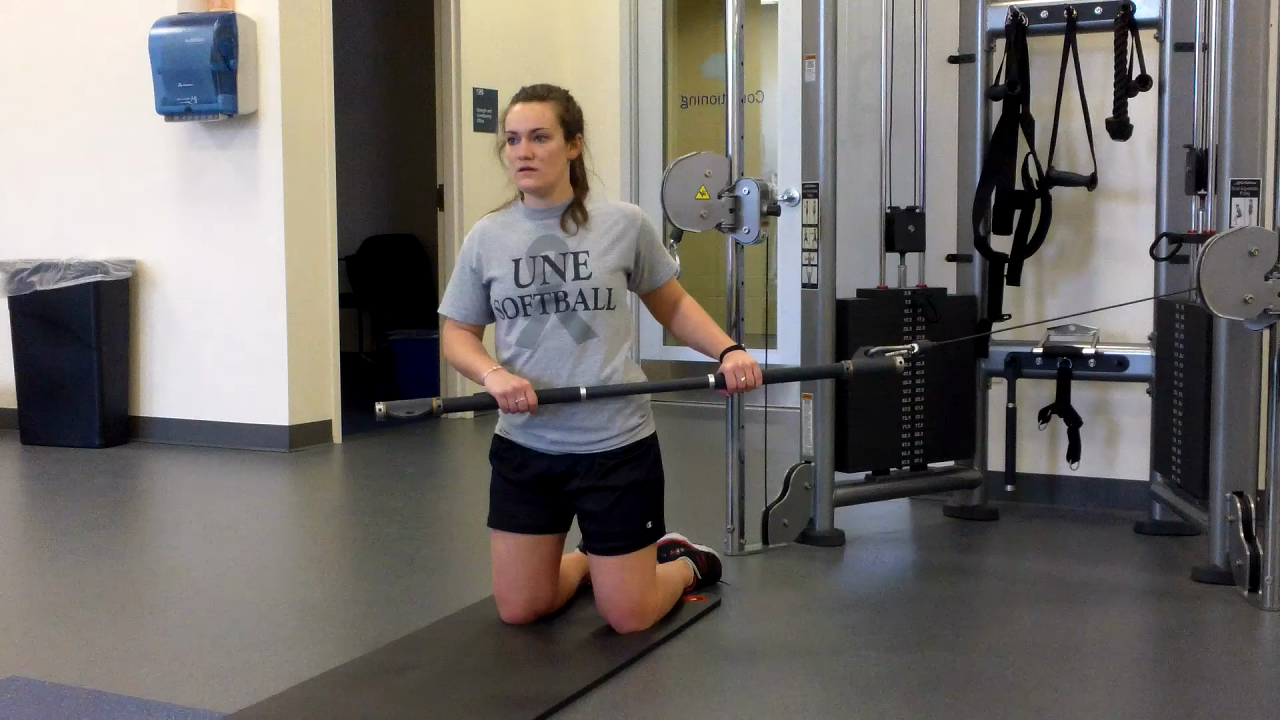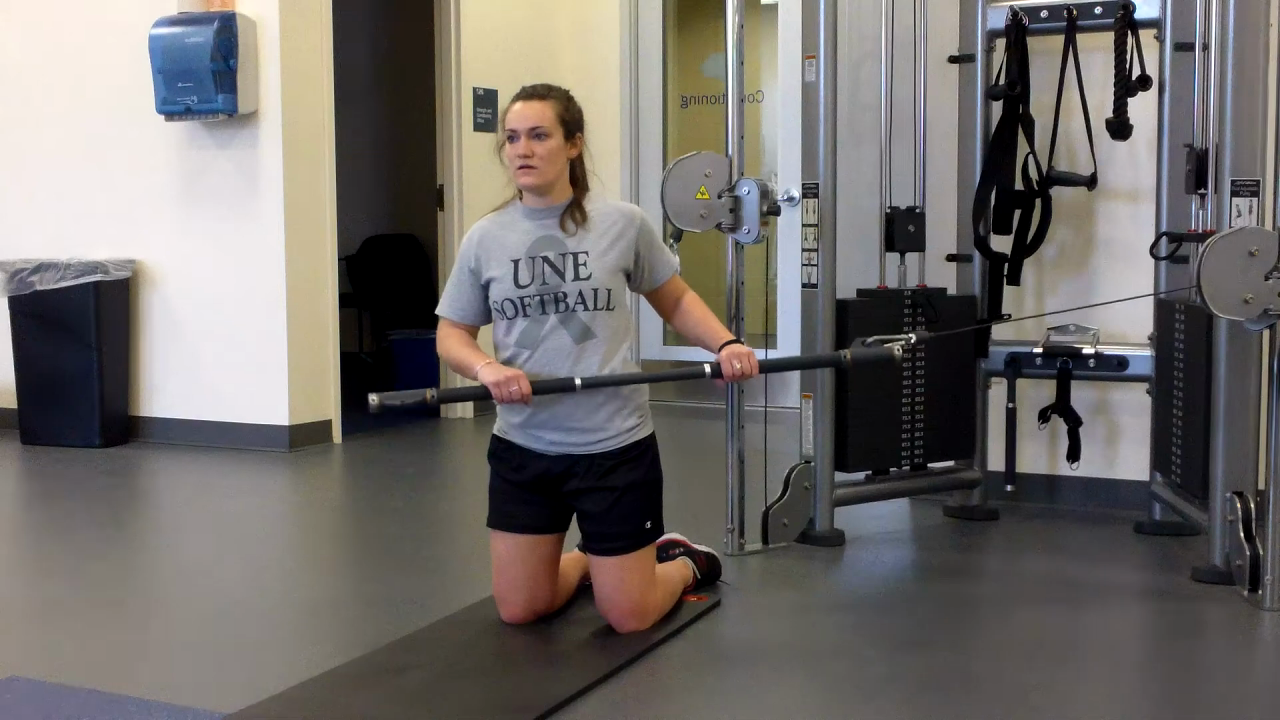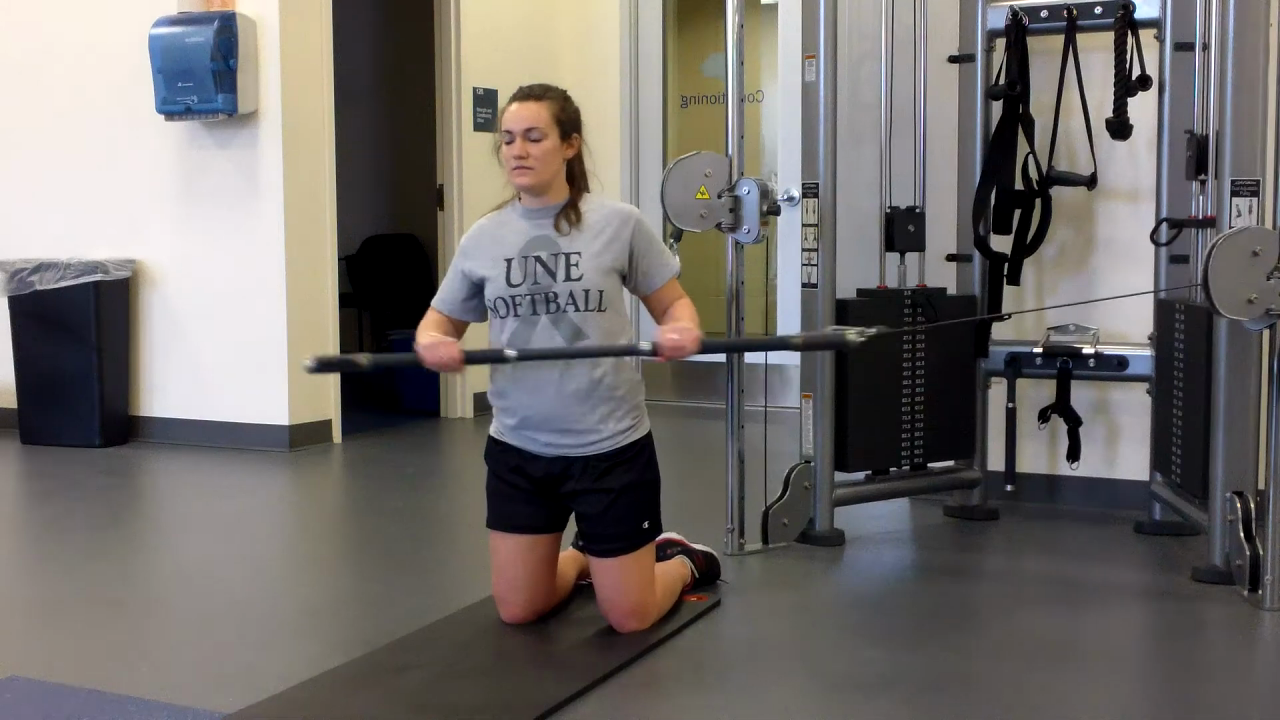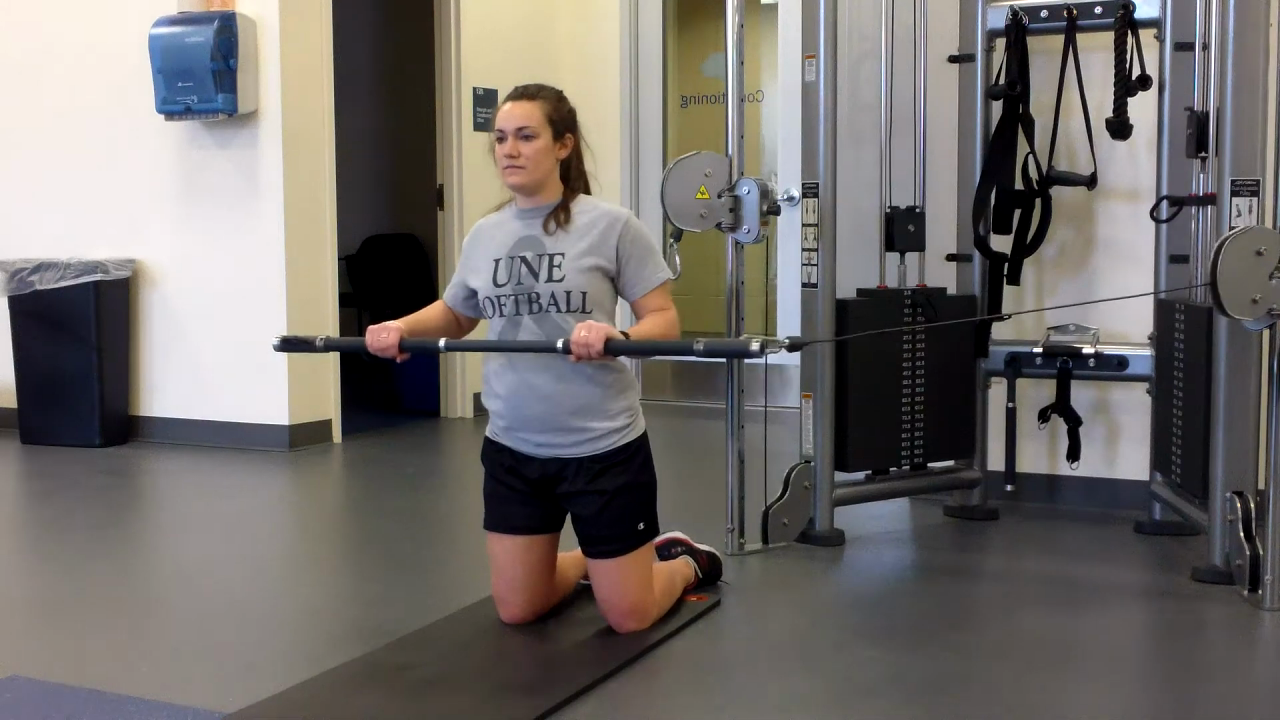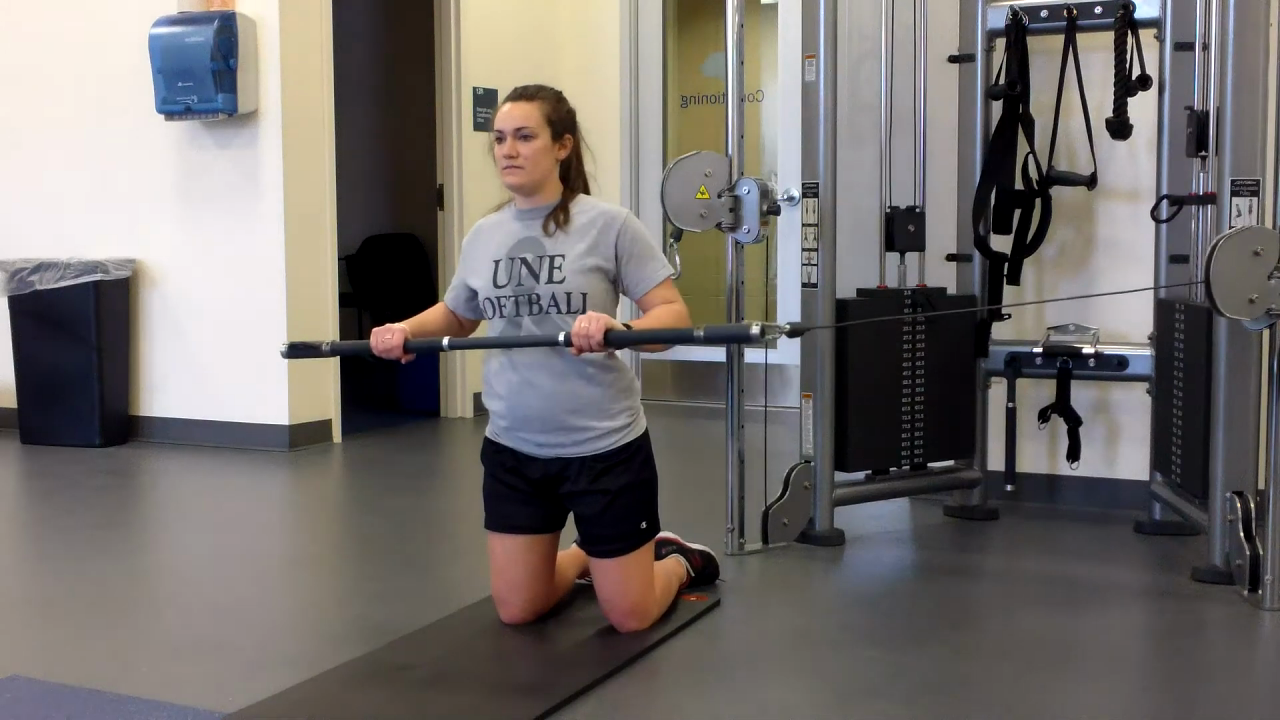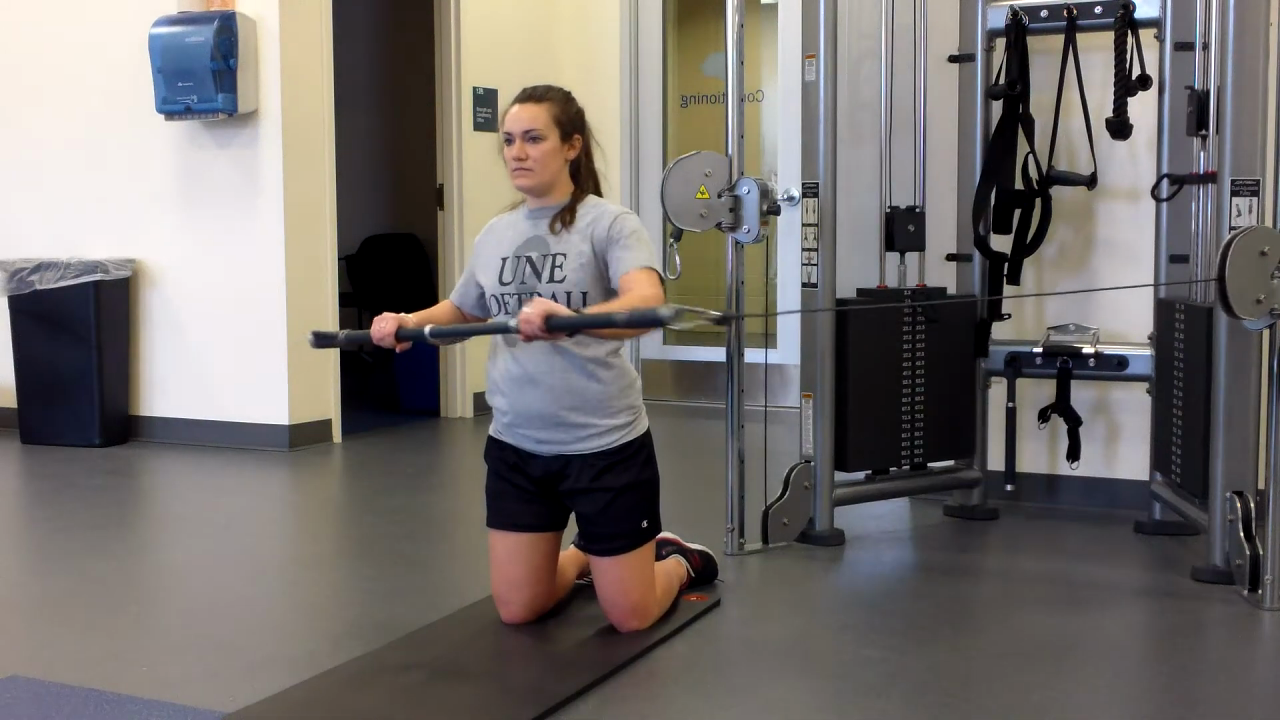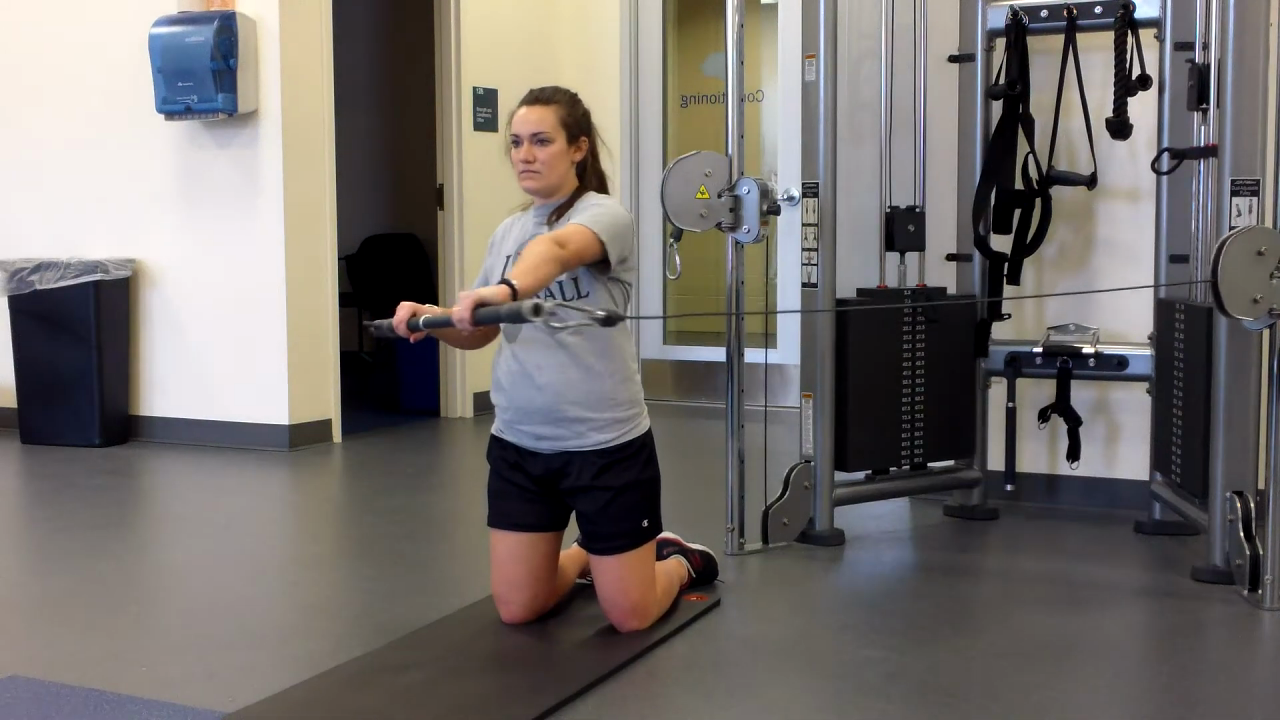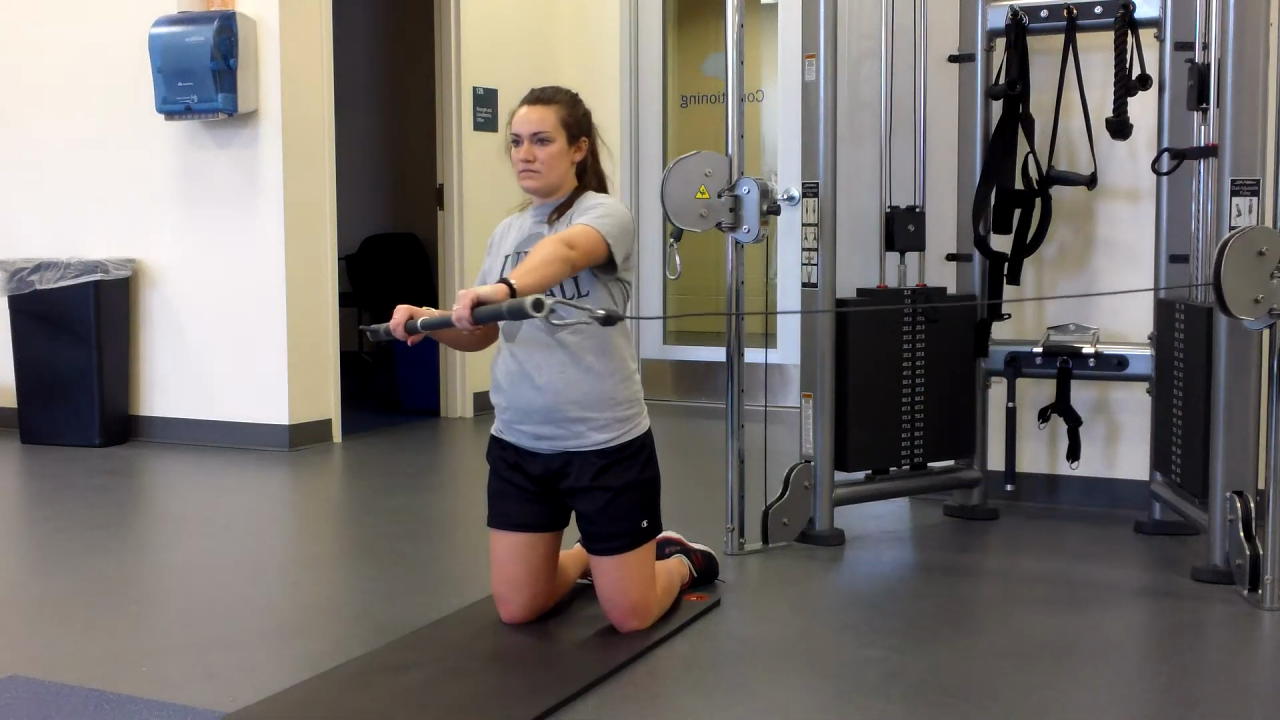
dt=0.3s
person 1, frame 1
left shoulder: (624, 224)
right shoulder: (486, 237)
left elbow: (672, 305)
right elbow: (457, 334)
left wrist: (728, 351)
right wrist: (492, 374)
left hip: (615, 444)
right hip: (524, 447)
left knee: (629, 617)
right knee: (519, 610)
left ankle: (686, 562)
right ankle: (591, 561)
person 1, frame 2
left shoulder: (623, 224)
right shoulder: (484, 238)
left elbow: (675, 300)
right elbow: (452, 335)
left wrist: (726, 343)
right wrist: (485, 367)
left hip: (614, 444)
right hip: (523, 447)
left knee: (629, 616)
right knee: (519, 611)
left ankle: (685, 562)
right ankle: (591, 560)
person 1, frame 3
left shoulder: (619, 224)
right shoulder: (483, 237)
left elbow: (674, 302)
right elbow: (443, 318)
left wrist: (683, 330)
right wrist: (433, 340)
left hip: (608, 445)
right hip: (518, 448)
left knee: (630, 616)
right knee: (519, 611)
left ankle: (684, 562)
right ankle: (585, 556)
person 1, frame 4
left shoulder: (611, 226)
right shoulder: (483, 235)
left elbow: (664, 322)
right elbow: (455, 316)
left wrist: (617, 336)
right wrist: (401, 327)
left hip: (602, 446)
right hip: (512, 449)
left knee: (628, 617)
right knee: (517, 611)
left ankle: (683, 561)
right ankle: (589, 560)
person 1, frame 5
left shoulder: (610, 226)
right shoulder: (482, 236)
left elbow: (673, 315)
right elbow: (456, 317)
left wrist: (618, 329)
right wrist: (406, 330)
left hip: (603, 446)
right hip: (512, 449)
left knee: (629, 616)
right knee: (517, 611)
left ankle: (678, 560)
right ankle: (584, 556)
person 1, frame 6
left shoulder: (609, 223)
right shoulder: (494, 234)
left elbow: (646, 304)
right elbow: (460, 314)
left wrist: (569, 316)
right wrist: (407, 322)
left hip: (605, 443)
right hip: (516, 447)
left knee: (629, 616)
right knee: (517, 610)
left ankle: (678, 561)
right ankle: (583, 556)
person 1, frame 7
left shoulder: (604, 215)
right shoulder: (506, 232)
left elbow: (557, 248)
right elbow: (479, 330)
left wrist: (505, 290)
right wrist: (428, 317)
left hip: (605, 442)
right hip: (518, 444)
left knee: (630, 615)
right knee: (516, 609)
left ankle: (678, 560)
right ankle: (585, 556)
person 1, frame 8
left shoulder: (604, 214)
right shoulder: (505, 232)
left elbow: (563, 249)
right elbow: (480, 333)
left wrist: (504, 288)
right wrist: (427, 320)
left hip: (604, 443)
right hip: (518, 444)
left knee: (631, 615)
right knee: (516, 610)
left ankle: (681, 560)
right ankle: (587, 557)
